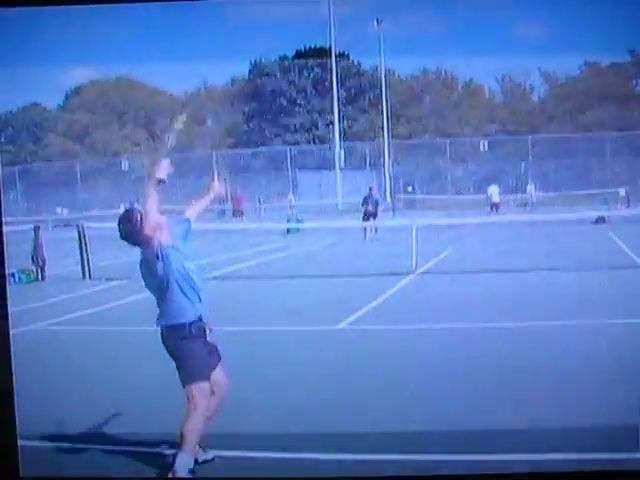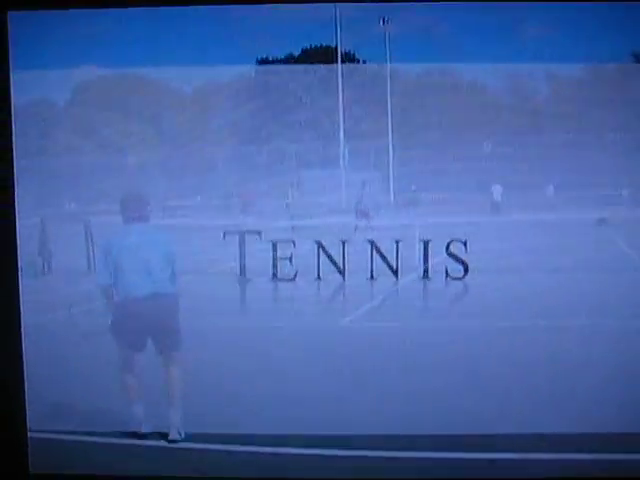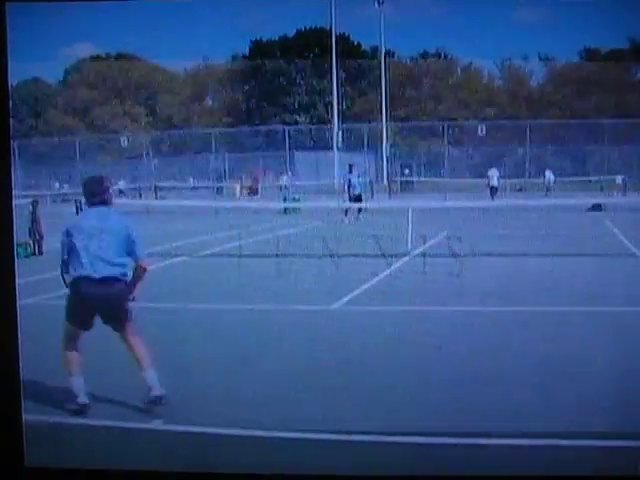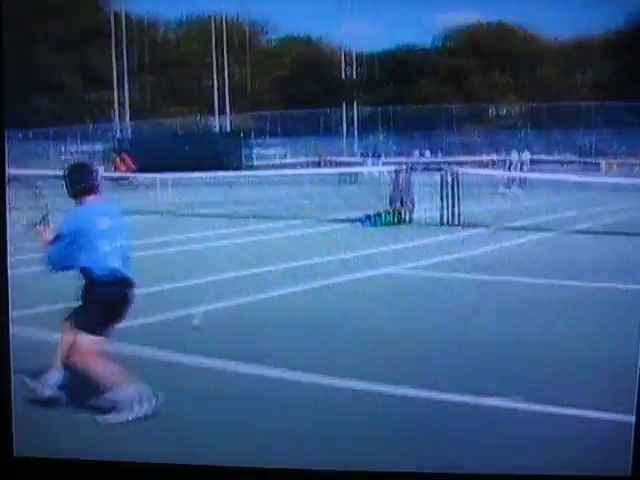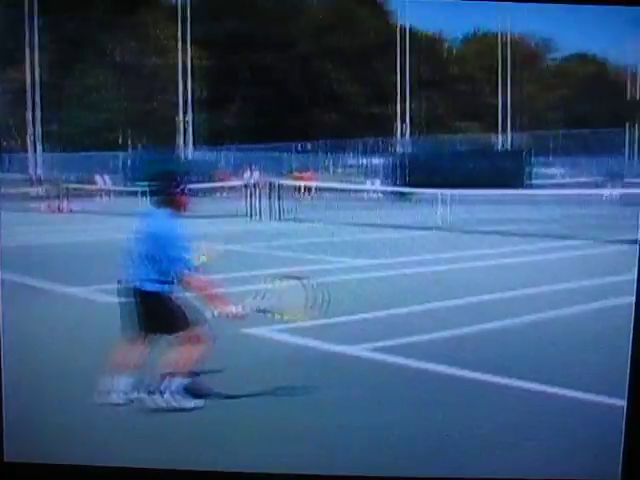
dt=1s
person 1, frame 1
left shoulder: (172, 236)
right shoulder: (153, 254)
left elbow: (188, 215)
right elbow: (148, 232)
left wrist: (210, 194)
right wrist: (156, 181)
left hip: (194, 326)
right hip: (182, 331)
left knee: (219, 388)
right knee: (200, 401)
left ankle: (191, 448)
person 1, frame 2
left shoulder: (113, 244)
right shoulder: (161, 238)
left elbow: (105, 286)
right elbow: (172, 279)
left wrist: (118, 310)
left hip: (132, 309)
right hip: (165, 305)
left knee: (126, 364)
right knee: (171, 364)
left ankle: (138, 419)
right ankle: (175, 426)
person 1, frame 3
left shoulder: (74, 224)
right shoulder: (121, 223)
left elbow: (65, 264)
right elbow: (141, 265)
right wrist: (129, 290)
left hip: (82, 288)
right hip: (114, 289)
left knee: (70, 341)
right knee: (131, 337)
left ankle: (79, 395)
right ankle: (153, 386)
person 1, frame 4
left shoulder: (77, 218)
right shoulder: (112, 211)
left elbow: (54, 260)
left wrist: (48, 241)
right wrist: (58, 240)
left hip: (104, 290)
right hip: (119, 288)
left knee: (84, 356)
right knee: (72, 328)
left ankle: (137, 399)
right ankle: (52, 382)
person 1, frame 5
left shoulder: (151, 218)
right shoulder: (169, 227)
right elbow: (187, 276)
right wrist: (221, 302)
left hip: (134, 291)
right hip: (154, 295)
left knee: (136, 341)
right knee: (197, 340)
left ankle: (115, 387)
right ankle: (167, 391)
